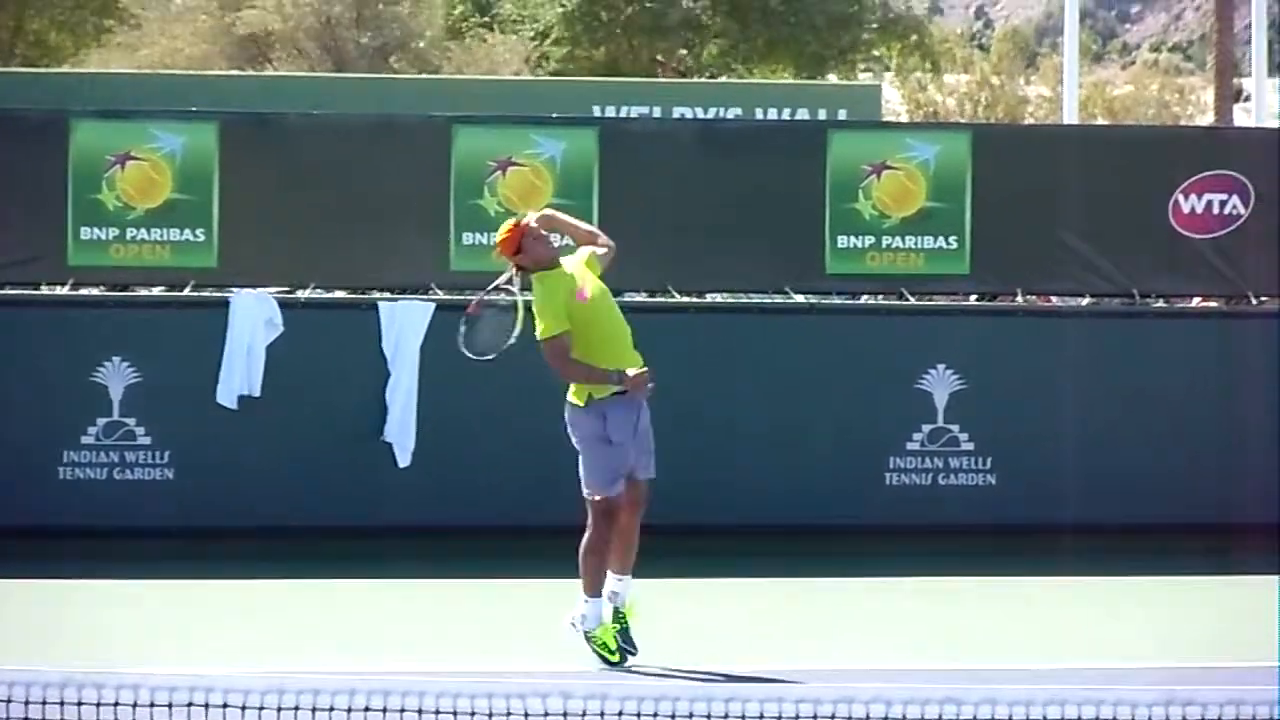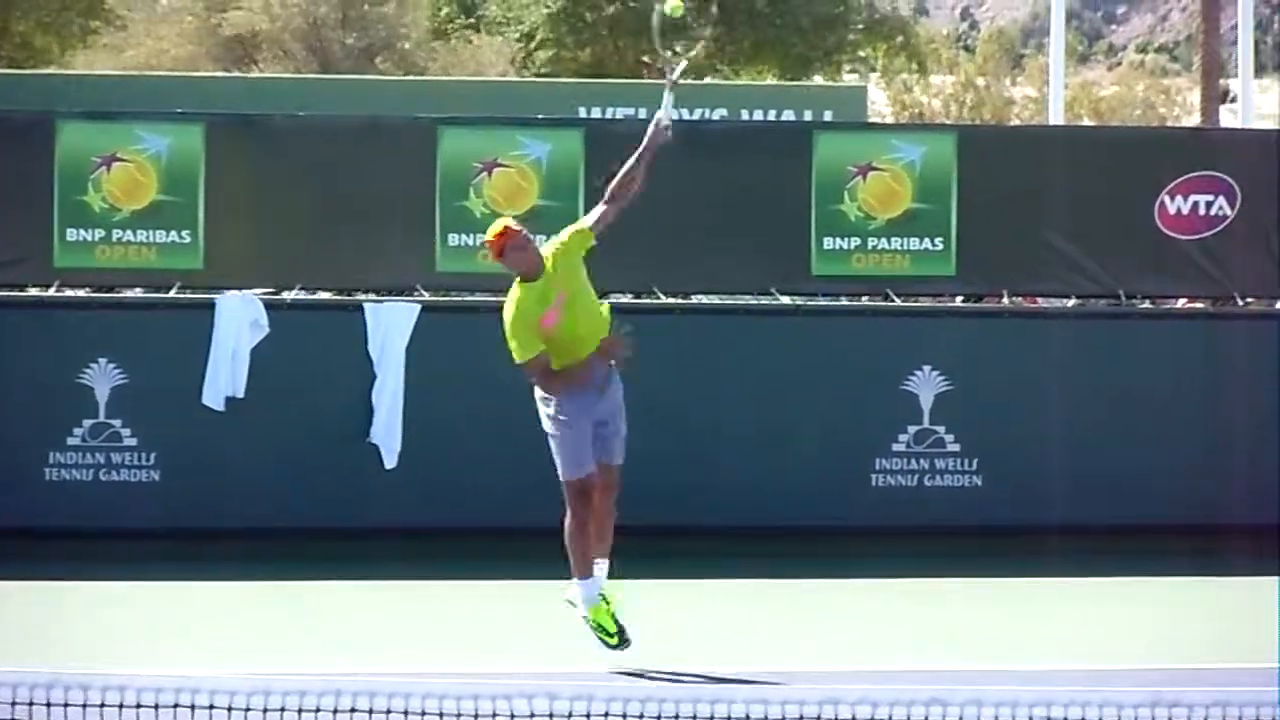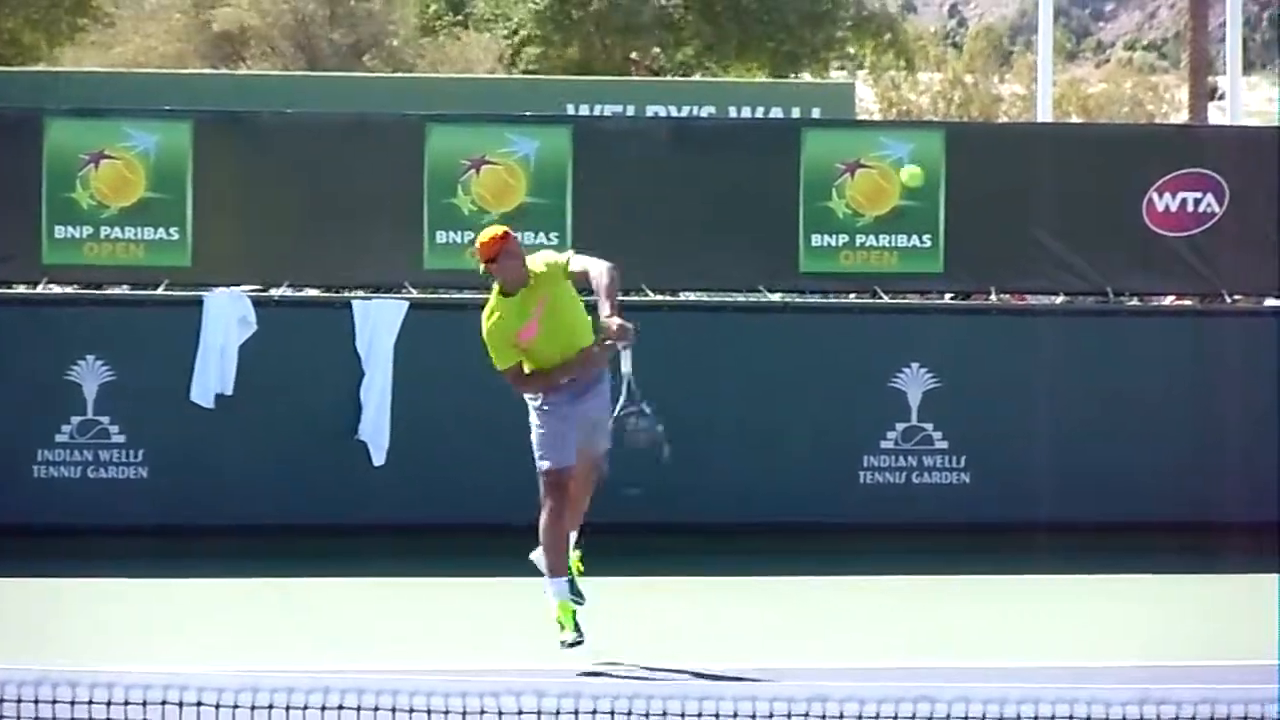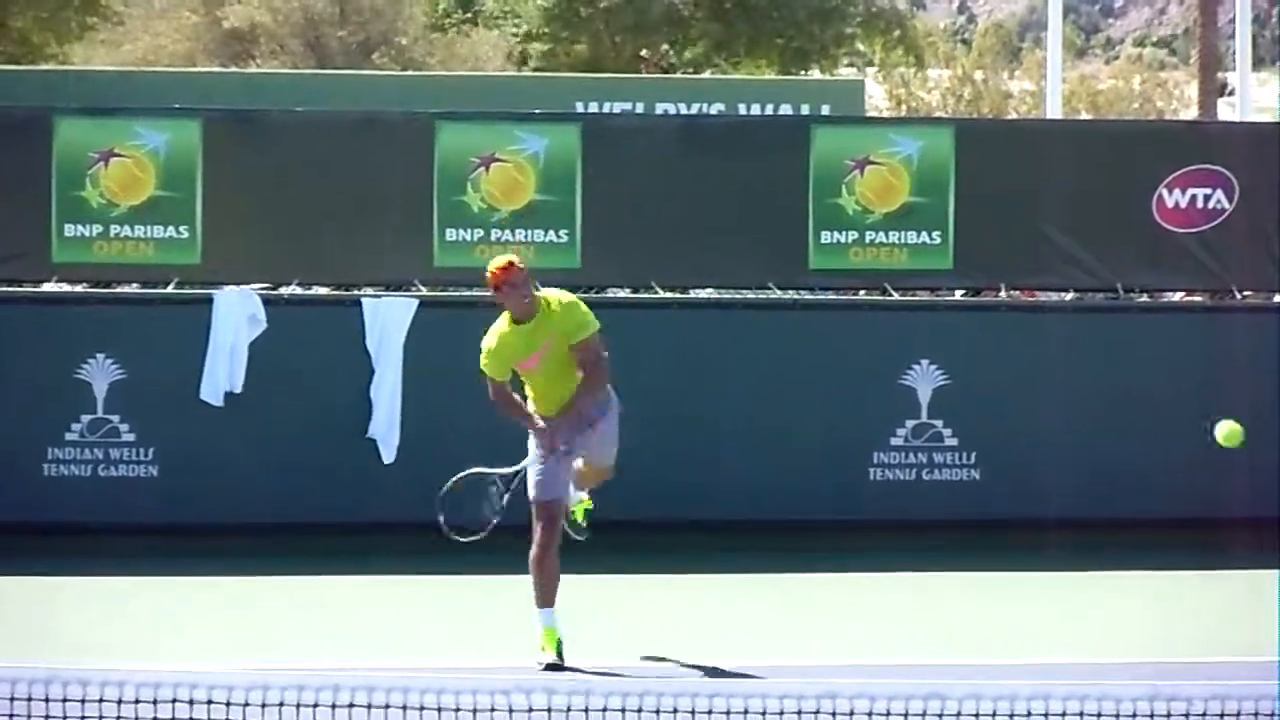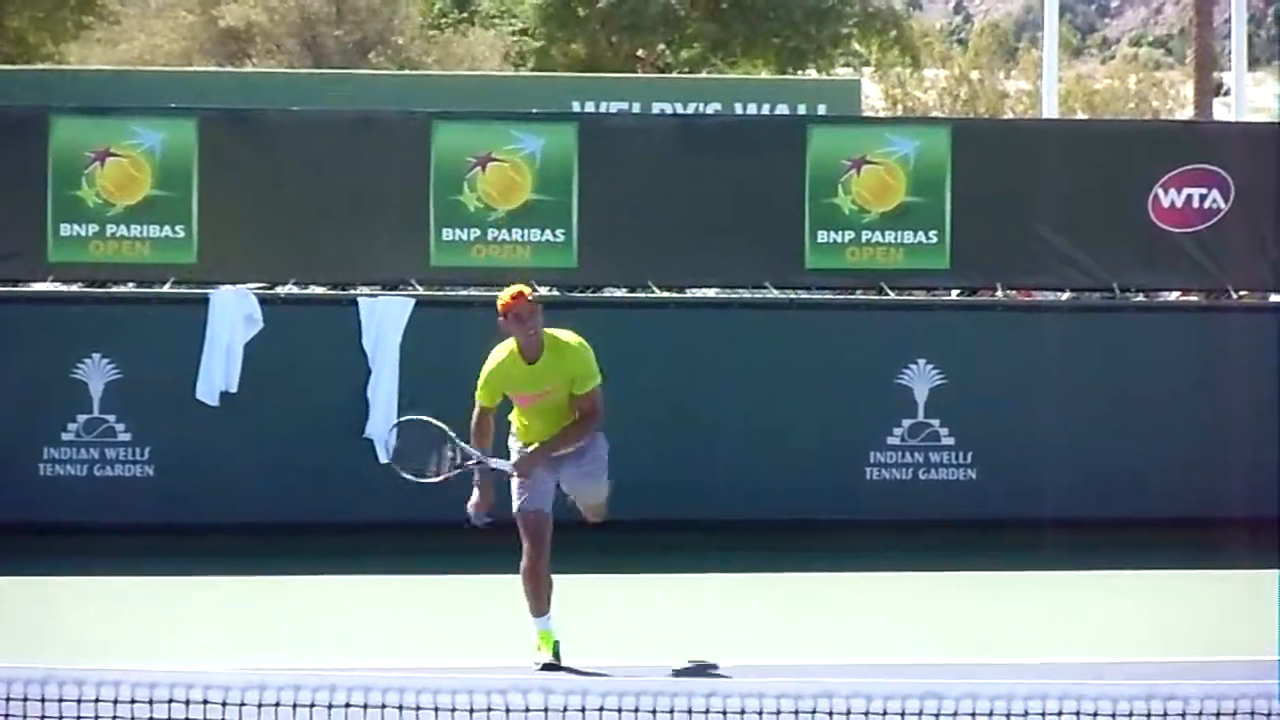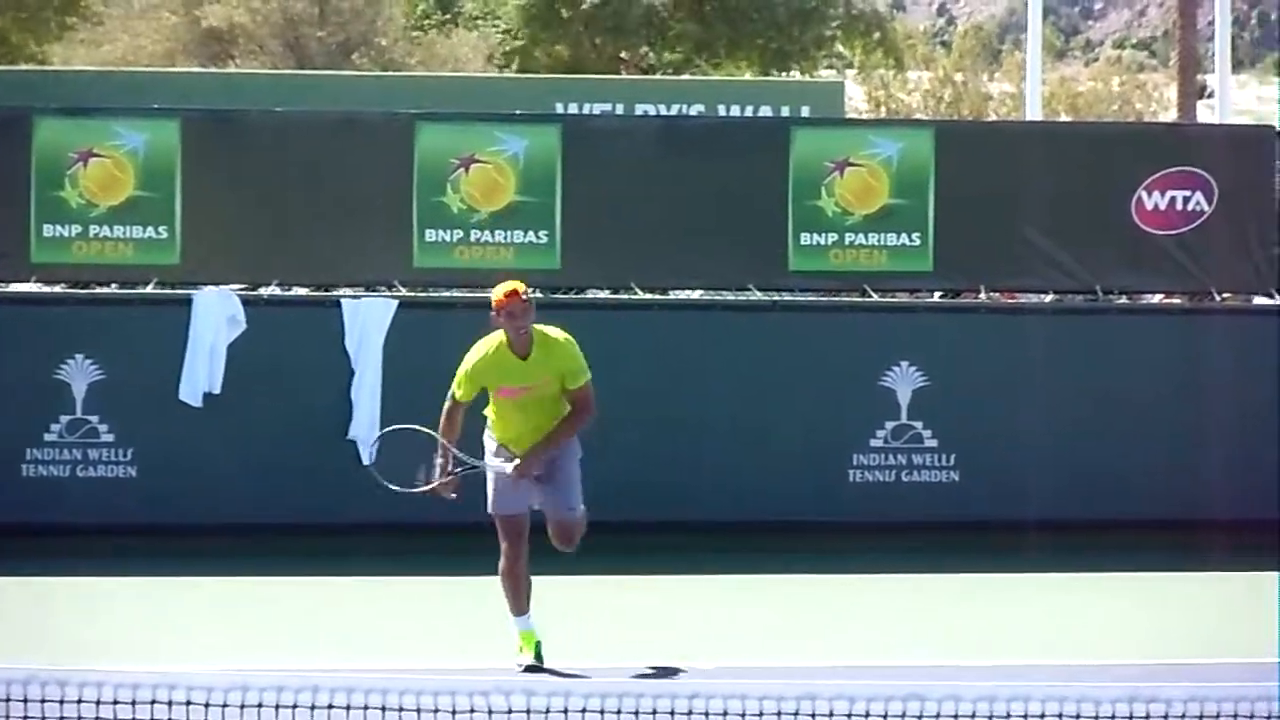
dt=0.1s
person 1, frame 1
left shoulder: (575, 263)
right shoulder: (548, 292)
left elbow: (605, 247)
right elbow: (562, 365)
right wrist: (622, 377)
left hip: (628, 403)
right hip: (597, 409)
left knee: (632, 509)
right knee: (605, 513)
left ankle: (615, 607)
right ankle: (592, 620)
person 1, frame 2
left shoulder: (562, 251)
right shoulder: (518, 314)
left elbow: (611, 204)
right elbow: (545, 381)
left wrist: (648, 146)
right wrist: (596, 363)
left hip: (605, 386)
right hip: (566, 400)
left knee: (605, 493)
right knee: (581, 495)
left ankle: (598, 586)
right ankle: (590, 599)
person 1, frame 3
left shoulder: (550, 266)
right shoulder: (494, 319)
left elbow: (597, 267)
right elbow: (521, 381)
left wrist: (609, 312)
right wrist: (569, 368)
left hip: (594, 381)
right hip: (549, 395)
left knee: (590, 470)
right knee: (556, 493)
left ankle: (563, 548)
right ankle: (562, 606)
person 1, frame 4
left shoulder: (564, 307)
right shoulder: (494, 343)
left elbow: (597, 366)
right elbow: (502, 395)
left wrist: (569, 420)
right wrist: (538, 426)
left hip: (592, 412)
right hip: (545, 427)
left knee: (599, 472)
right knee: (547, 526)
left ankle: (576, 490)
right ankle: (549, 635)
person 1, frame 5
left shoulder: (574, 350)
right shoulder: (497, 367)
left elbow: (593, 417)
right elbow: (482, 421)
left wrist: (545, 452)
right wrist: (482, 482)
left hip: (579, 444)
right hip: (529, 450)
left knee: (595, 513)
right knee: (535, 542)
left ankle: (572, 490)
right ankle: (545, 637)
person 1, frame 6
left shoulder: (562, 347)
right shoulder: (481, 359)
left elbow: (584, 409)
right elbow: (455, 406)
left wrist: (539, 453)
right wrist: (444, 464)
left hip: (551, 450)
right hip: (504, 449)
left knee: (568, 538)
right knee: (513, 543)
left ankle: (558, 511)
right ankle: (526, 638)
